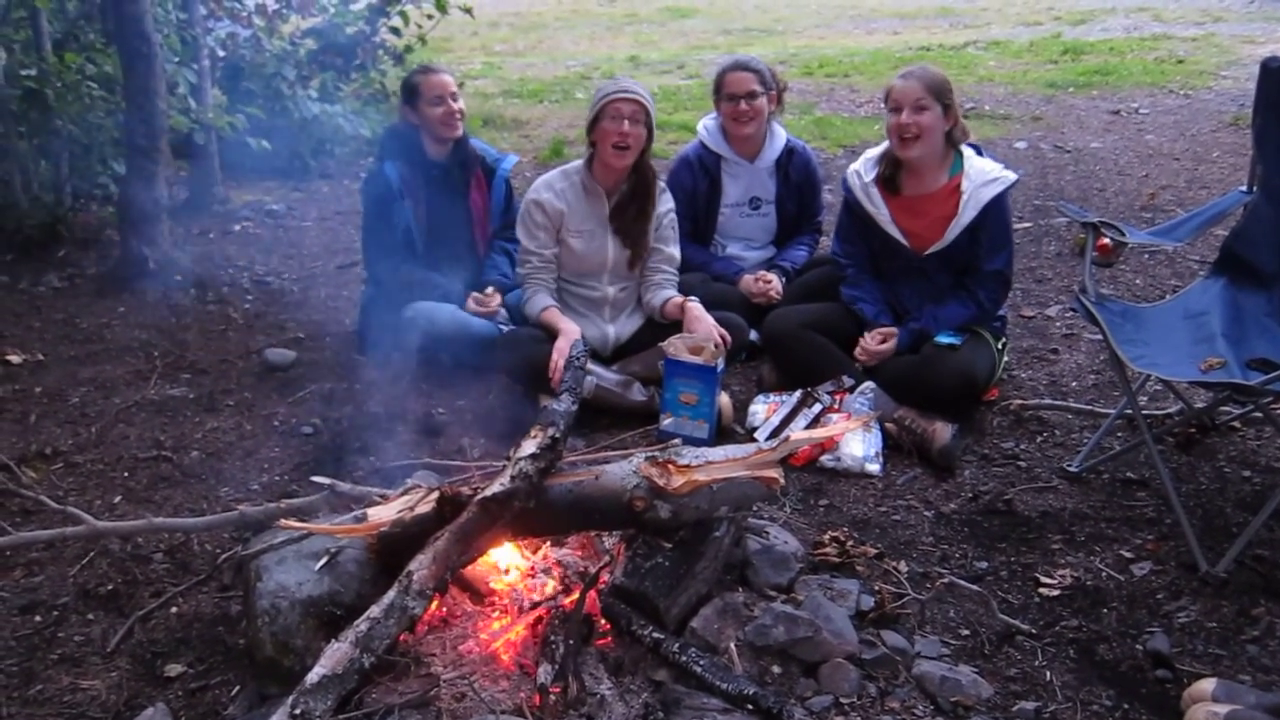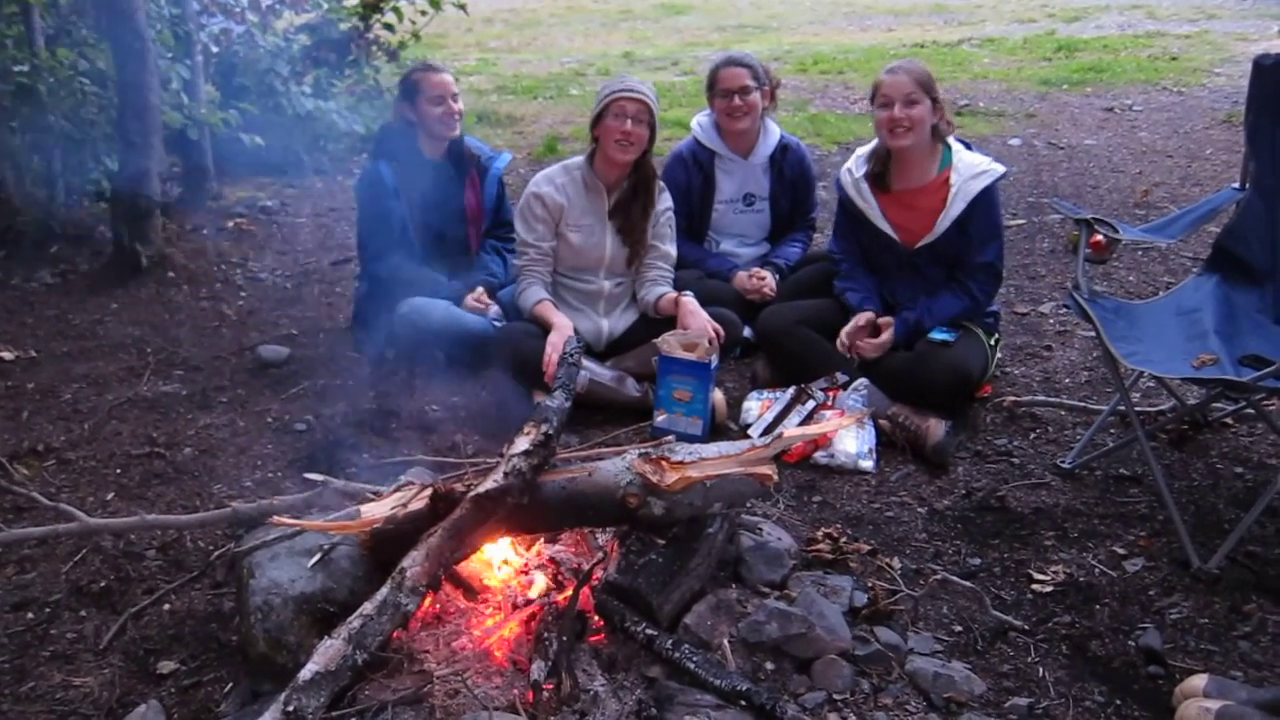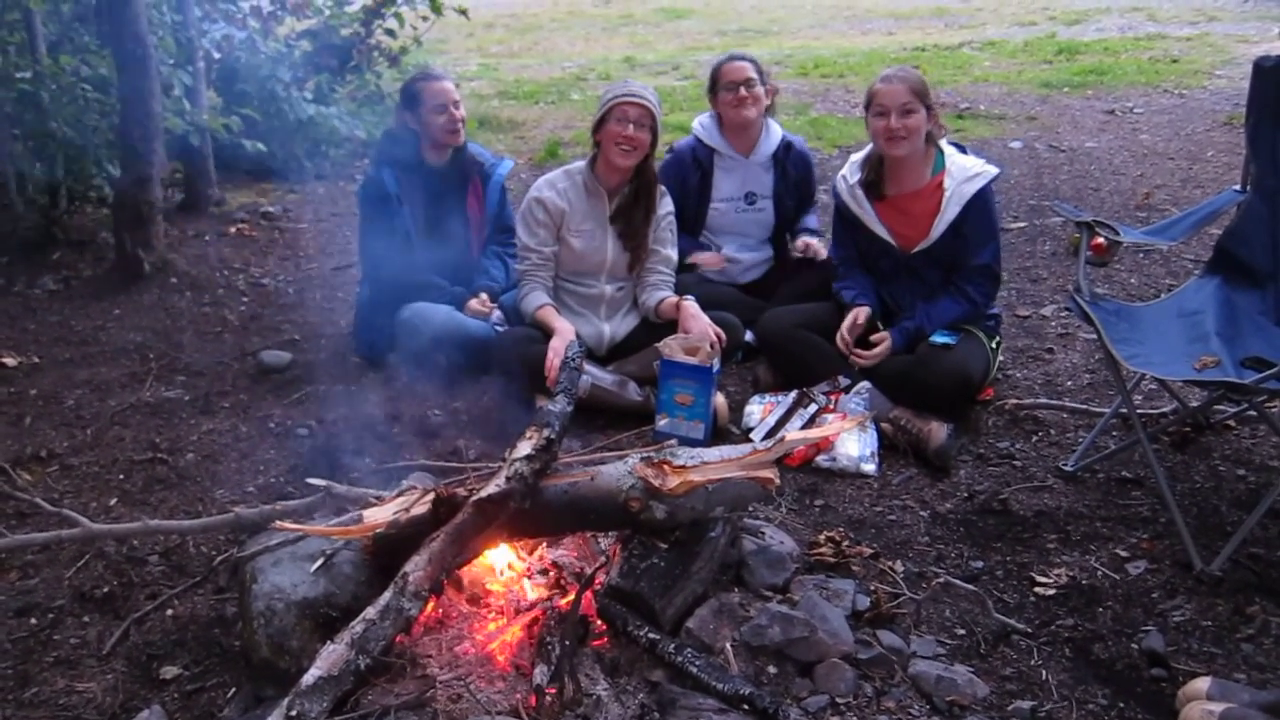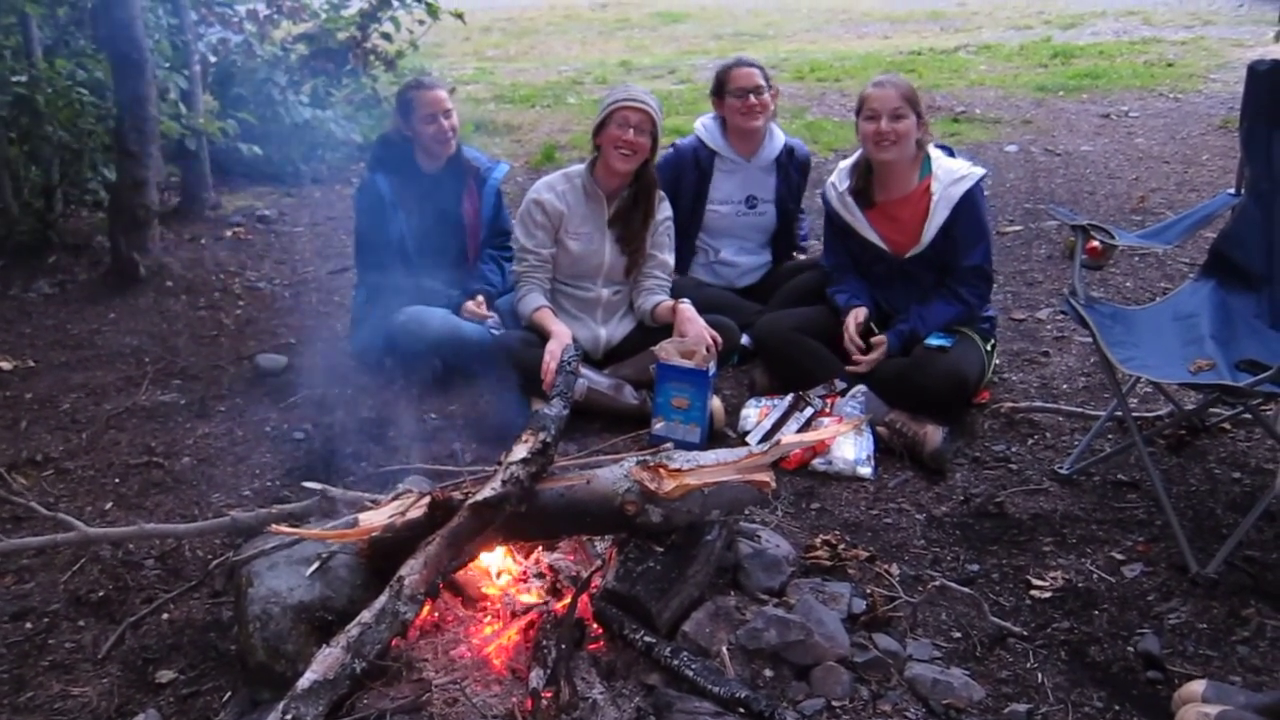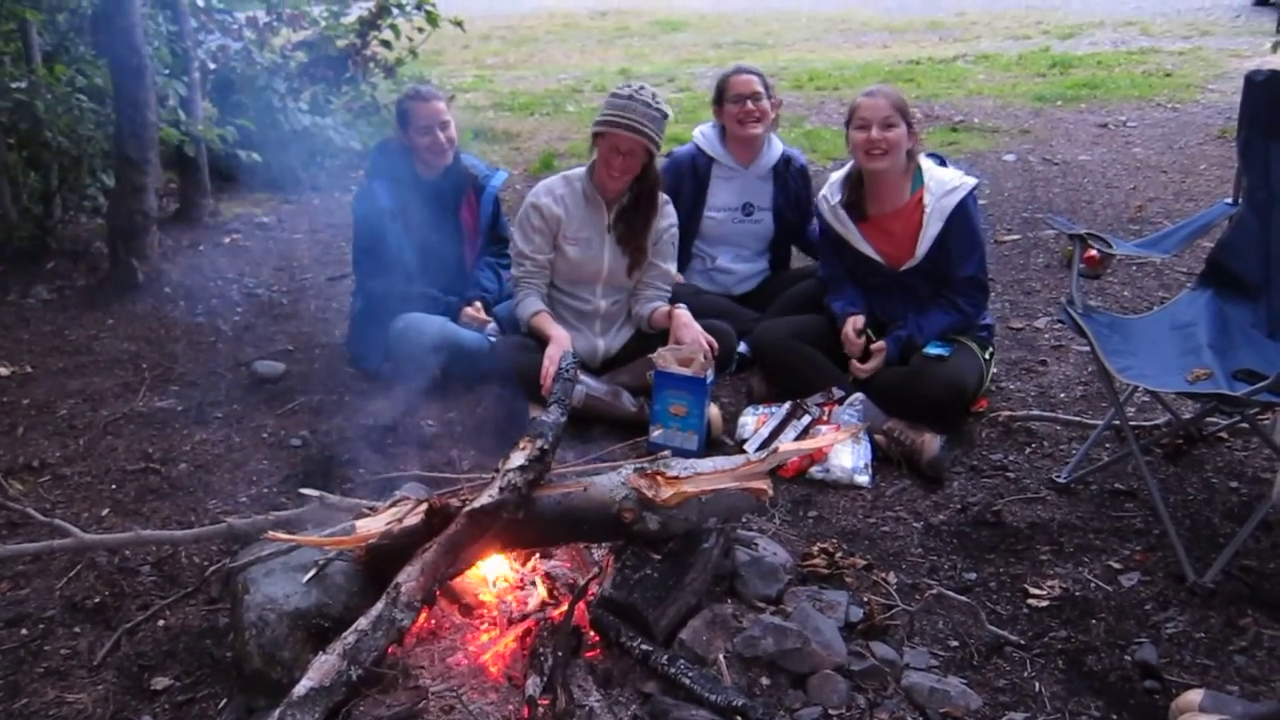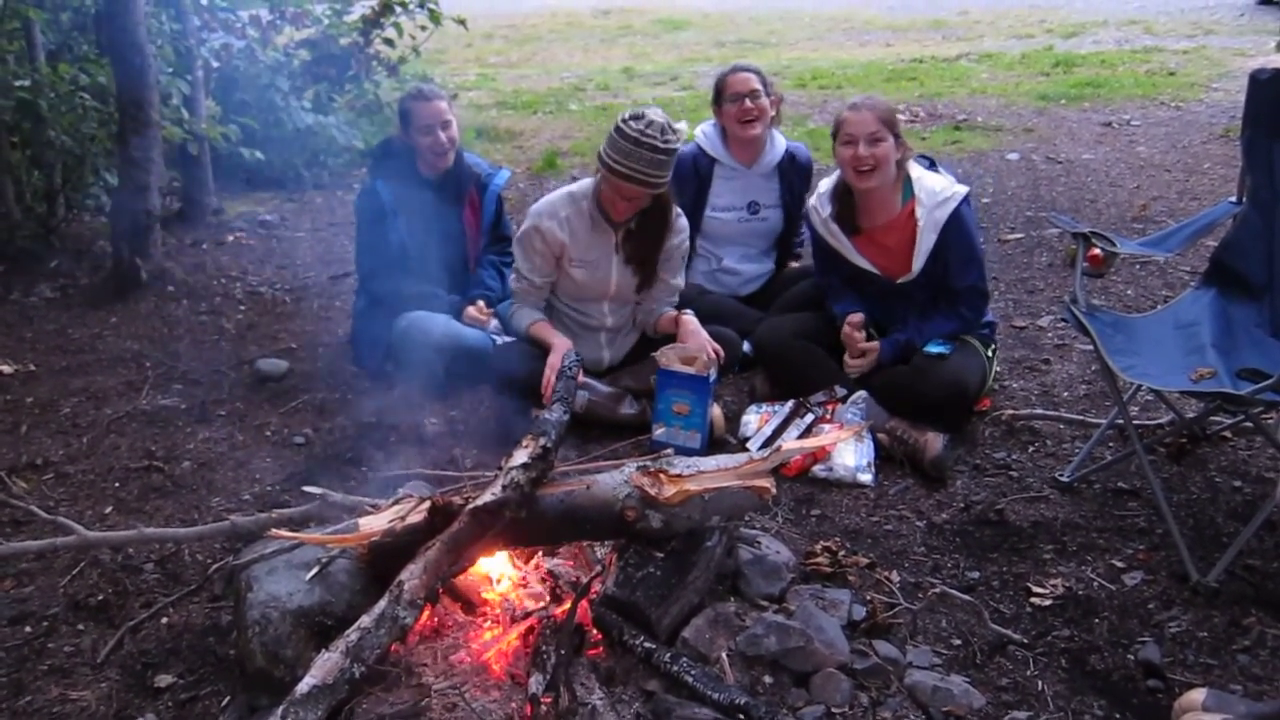
dt=0.4s
person 1, frame 1
left shoulder: (983, 187)
right shoulder: (865, 179)
left elbow: (987, 289)
right elbow: (854, 266)
left wrist: (908, 337)
right wrist: (878, 325)
left hip: (959, 324)
right hip: (883, 317)
left knee: (956, 375)
right knee: (781, 328)
left ankle: (839, 384)
right ankle: (899, 414)
person 1, frame 2
left shoulder: (972, 181)
right shoulder: (857, 176)
left elbow: (979, 281)
right elbow: (848, 260)
left wrist: (904, 328)
right wrist: (864, 311)
left hip: (952, 319)
right hip: (877, 311)
left knee: (949, 372)
right knee: (775, 325)
right ankle: (893, 411)
person 1, frame 3
left shoulder: (967, 185)
right shoulder: (853, 183)
left elbow: (977, 285)
right elbow: (848, 264)
left wrist: (903, 336)
right wrist: (859, 306)
left hip: (953, 323)
right hip: (878, 316)
left knee: (951, 375)
right knee: (775, 328)
left ankle: (834, 380)
right ankle: (894, 414)
person 1, frame 4
left shoulder: (957, 188)
right shoulder: (843, 189)
left elbow: (970, 286)
right elbow: (841, 270)
left wrist: (899, 339)
right wrist: (854, 308)
left hip: (948, 325)
right hip: (872, 320)
left knee: (947, 377)
right knee: (771, 333)
left ankle: (825, 382)
right ankle: (891, 418)
person 1, frame 5
left shoulder: (949, 197)
right shoulder: (836, 200)
left elbow: (966, 296)
right elbow: (837, 280)
left wrist: (897, 346)
right wrist: (850, 316)
left hip: (945, 333)
right hip: (870, 329)
left knee: (945, 386)
right knee: (769, 340)
left ankle: (823, 390)
right ankle: (887, 426)
person 1, frame 6
left shoulder: (942, 204)
right shoulder: (826, 208)
left elbow: (967, 303)
right elbow: (834, 285)
left wrist: (891, 350)
right wrist: (850, 319)
left hip: (948, 333)
right hip: (871, 330)
left knee: (948, 385)
right knee: (772, 339)
left ankle: (826, 392)
right ankle: (888, 424)
person 2, frame 1
left shoulder: (657, 196)
right shoulder: (549, 193)
left elbow: (658, 286)
right elbow: (536, 287)
left wrist: (689, 307)
right wrist: (565, 328)
left hip: (634, 336)
right hip: (571, 337)
left knee: (732, 330)
right knee: (514, 348)
left ankle: (587, 385)
right ankle: (653, 397)
person 2, frame 2
left shoulder: (656, 195)
right shoulder: (549, 188)
left elbow: (653, 282)
right elbow: (531, 281)
left wrist: (683, 302)
right wrist: (559, 323)
left hip: (627, 332)
right hip: (566, 332)
left knee: (725, 326)
right knee: (509, 341)
left ankle: (578, 380)
right ankle: (647, 392)
person 2, frame 3
left shoulder: (658, 200)
right shoulder: (550, 193)
left elbow: (654, 286)
right elbow: (533, 285)
left wrist: (684, 305)
right wrist: (560, 327)
left hip: (629, 336)
right hip: (567, 337)
left knee: (726, 330)
right knee: (511, 346)
left ankle: (580, 384)
right ankle: (649, 397)
person 2, frame 4
left shoulder: (656, 205)
right shoulder: (549, 195)
left elbow: (650, 291)
right elbow: (530, 286)
left wrist: (681, 309)
right wrist: (557, 331)
left hip: (625, 340)
right hip: (564, 339)
left knee: (723, 334)
right knee: (508, 349)
left ankle: (574, 387)
right ankle: (645, 400)
person 2, frame 5
left shoulder: (659, 211)
right shoulder: (549, 199)
left elbow: (649, 300)
right elbow: (528, 291)
left wrist: (677, 315)
right wrist: (557, 336)
left hip: (625, 348)
right hip: (562, 346)
left knee: (720, 340)
right knee: (506, 354)
left ankle: (574, 394)
right ankle: (645, 407)
person 2, frame 6
left shoulder: (671, 224)
right shoulder: (551, 215)
left elbow: (654, 308)
right elbow: (524, 305)
left wrist: (684, 320)
right wrist: (557, 342)
left hip: (630, 352)
right hip: (566, 350)
left knee: (725, 345)
right knee: (507, 361)
left ankle: (577, 398)
right ankle: (640, 409)
person 3, frame 1
left shoulder: (487, 164)
right shoulder: (387, 179)
left elbow: (508, 234)
right elbow: (384, 263)
left wrist: (496, 284)
right wrist: (455, 297)
left hip: (482, 293)
right hip: (420, 301)
right knee: (423, 321)
person 3, frame 2
left shoulder: (481, 162)
right shoulder: (381, 177)
left elbow: (502, 233)
right elbow: (381, 261)
left wrist: (484, 284)
right wrist: (453, 295)
left hip: (476, 292)
right hip: (411, 298)
right knee: (417, 319)
person 3, frame 3
left shoulder: (484, 168)
right shoulder: (384, 183)
left elbow: (503, 239)
right elbow: (385, 267)
left wrist: (486, 290)
right wrist: (457, 300)
left hip: (477, 296)
right hip: (411, 303)
right knee: (419, 324)
person 3, frame 4
left shoulder: (479, 171)
right shoulder: (379, 187)
left elbow: (498, 243)
right elbow: (380, 274)
left wrist: (482, 293)
right wrist: (452, 304)
left hip: (472, 301)
right hip: (407, 308)
right knee: (413, 327)
person 3, frame 5
left shoulder: (477, 179)
right shoulder: (378, 194)
left elbow: (496, 250)
right elbow: (379, 281)
left wrist: (480, 300)
right wrist: (451, 309)
left hip: (472, 307)
right hip: (405, 314)
right knee: (411, 333)
person 3, frame 6
left shoulder: (480, 178)
right shoulder: (380, 194)
left elbow: (499, 249)
right elbow: (381, 279)
left wrist: (482, 299)
right wrist: (454, 308)
left hip: (474, 305)
right hip: (409, 314)
right knee: (416, 333)
person 4, frame 1
left shoulder: (798, 157)
right shoulder: (692, 162)
left elbow: (808, 230)
right elbow: (680, 242)
left wrist: (780, 274)
right wrist: (736, 278)
left hip: (776, 277)
right hip: (718, 279)
left knee: (841, 272)
right knee: (687, 288)
left ankle: (756, 328)
person 4, frame 2
left shoulder: (792, 154)
right shoulder: (686, 158)
left elbow: (802, 227)
right elbow: (674, 238)
left wrist: (774, 271)
right wrist: (731, 275)
left hip: (769, 274)
right hip: (711, 277)
left knee: (836, 268)
right knee: (681, 285)
left ankle: (751, 325)
person 4, frame 3
left shoulder: (793, 153)
right shoulder: (686, 157)
left elbow: (805, 208)
left wrist: (807, 235)
right wrist: (690, 252)
left hip: (768, 277)
right hip: (708, 281)
left knee: (834, 270)
right knee: (680, 290)
left ankle: (753, 331)
person 4, frame 4
left shoulder: (793, 155)
right shoulder: (687, 157)
left wrist: (796, 251)
left hip: (765, 281)
right hip: (704, 285)
right knee: (675, 294)
left ankle: (752, 333)
person 4, frame 5
left shoulder: (792, 166)
right shoulder: (686, 164)
left elbow: (803, 224)
left hip: (762, 288)
right hip: (700, 292)
right knee: (673, 301)
left ankle: (749, 342)
person 4, frame 6
left shoulder: (795, 160)
right shoulder: (689, 163)
left wrist: (794, 257)
left hip: (766, 287)
right hip: (706, 293)
right knee: (680, 300)
left ankle: (753, 343)
